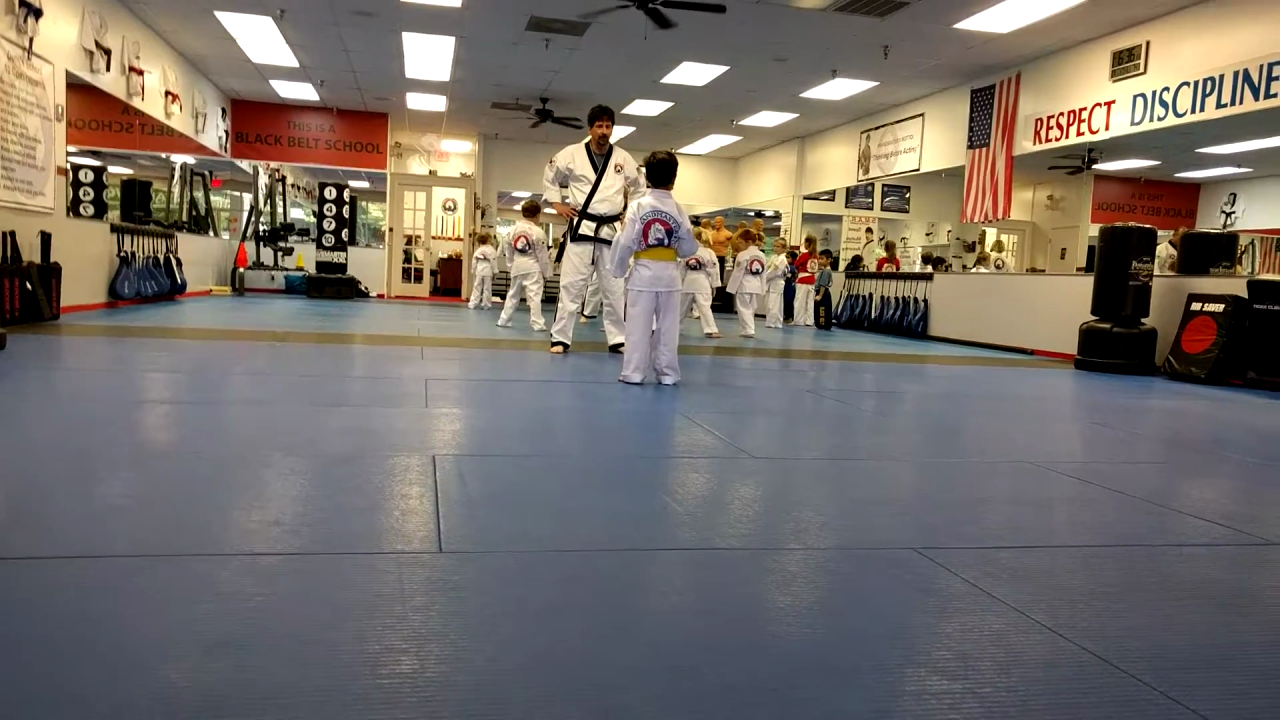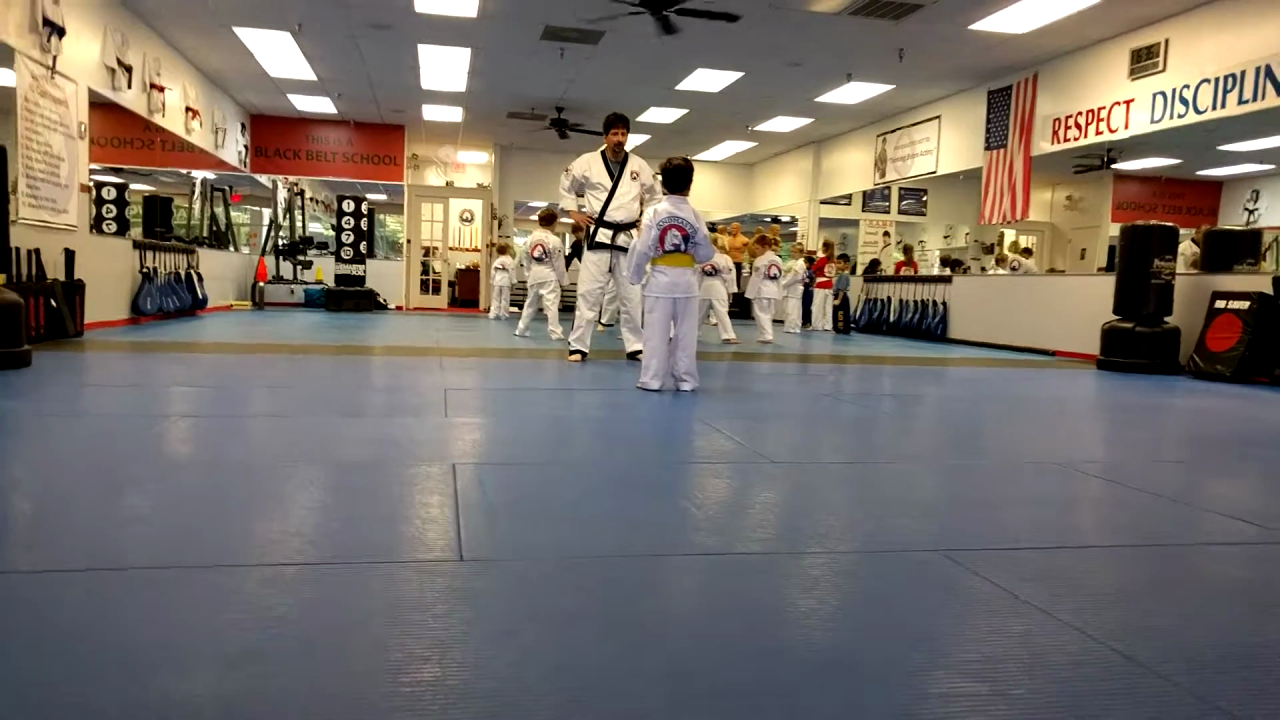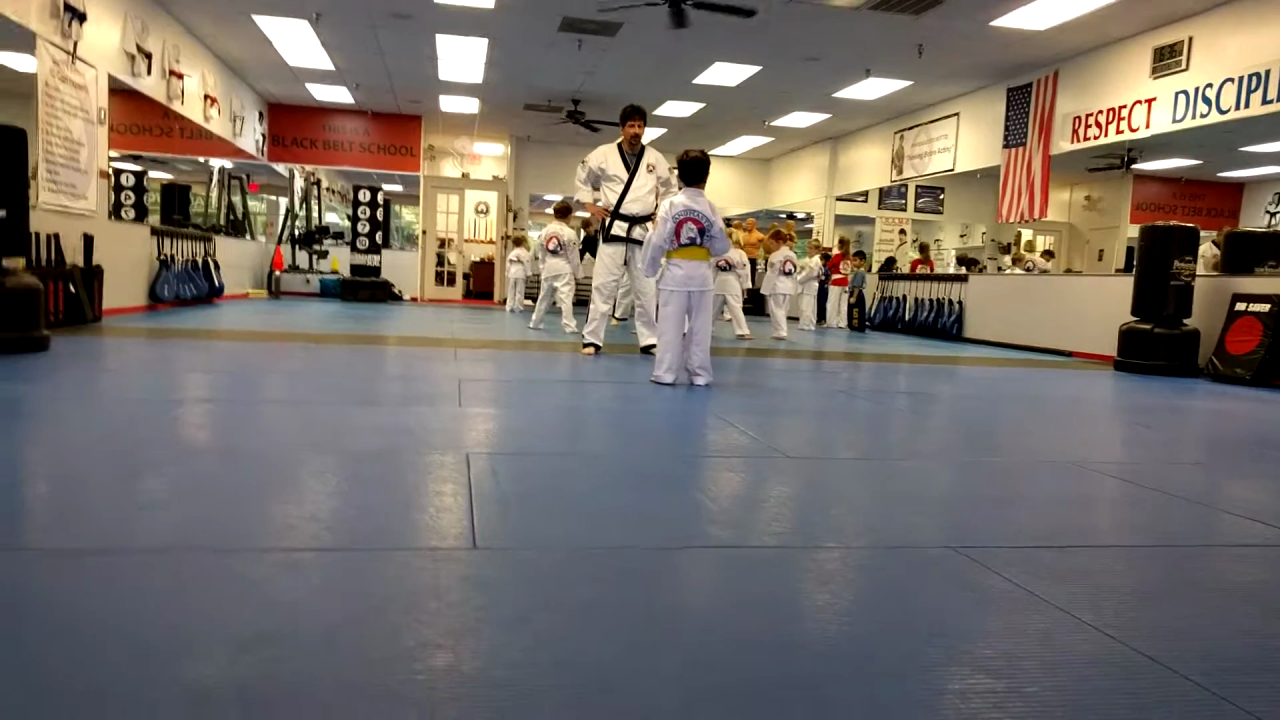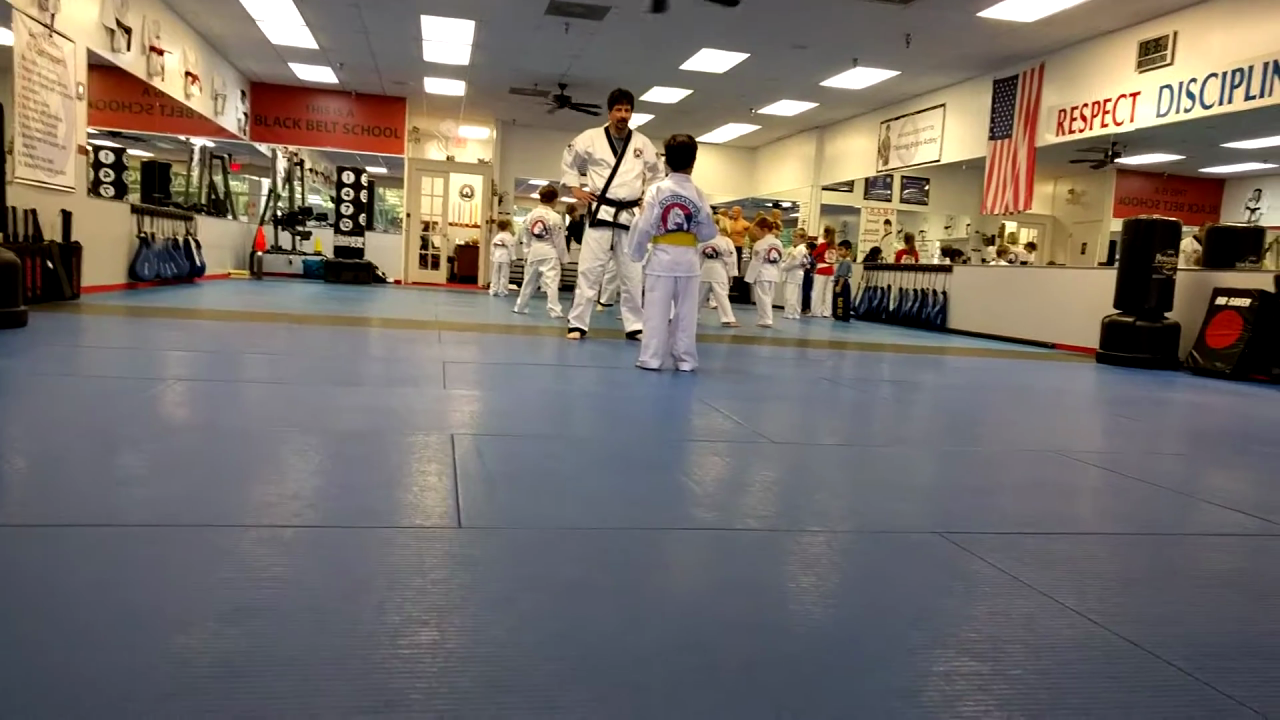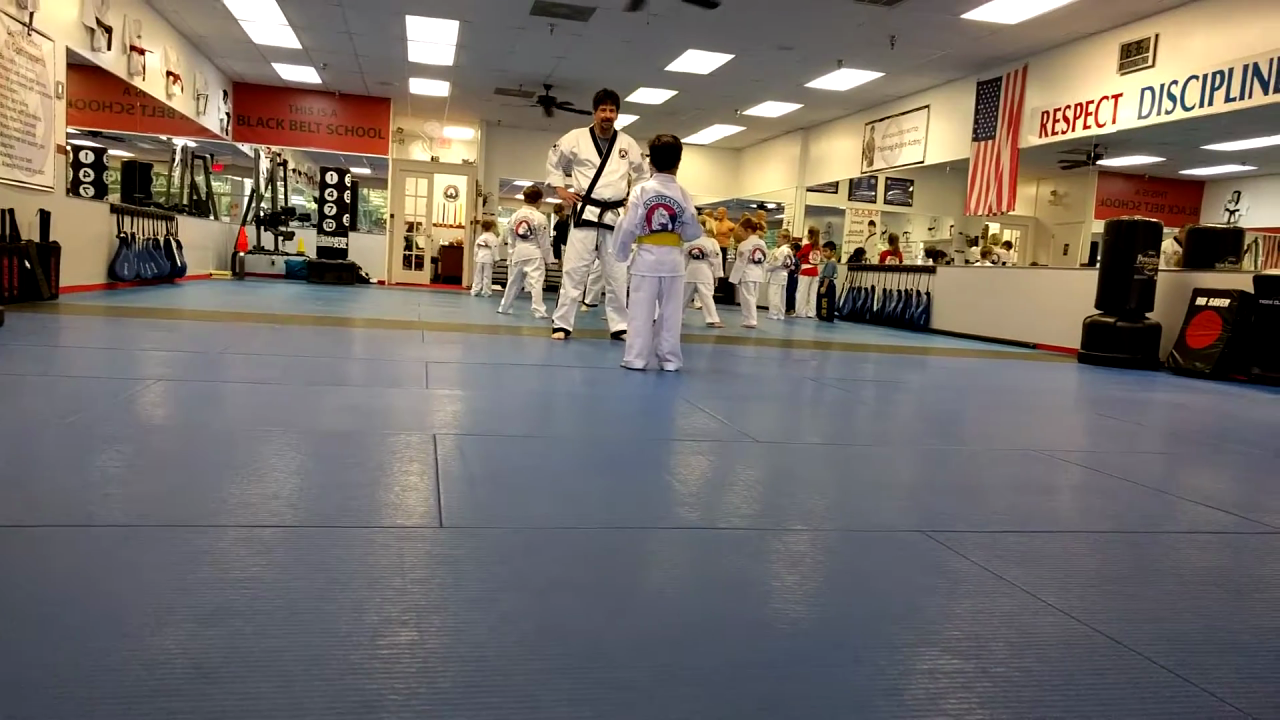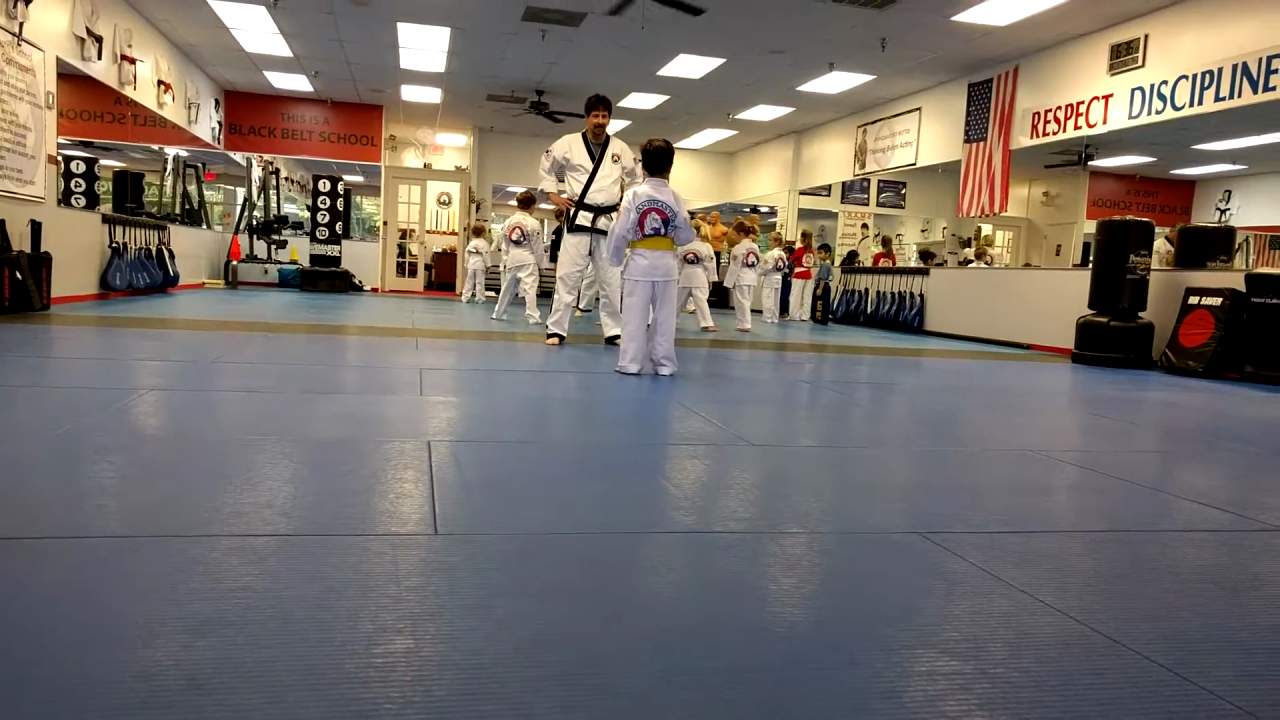
dt=0.2s
person 1, frame 1
left shoulder: (623, 158)
right shoulder: (572, 154)
left elbow: (639, 188)
right elbow: (550, 177)
right wrist: (558, 204)
left hip: (612, 230)
right hip: (582, 228)
left knee: (614, 289)
right knee: (572, 285)
left ankle: (617, 339)
right ankle: (560, 337)
person 1, frame 2
left shoulder: (639, 165)
right shoulder: (588, 162)
left elbow: (654, 195)
right elbow: (566, 186)
right wrist: (574, 212)
left hip: (629, 237)
right hip: (599, 236)
left knee: (632, 295)
right knee: (589, 292)
left ankle: (635, 346)
right ankle: (578, 345)
person 1, frame 3
left shoulder: (655, 158)
right shoulder: (604, 154)
left elbow: (670, 188)
right elbow: (582, 178)
right wrist: (590, 205)
left hip: (644, 230)
right hip: (614, 228)
left knee: (646, 289)
right knee: (604, 285)
left ankle: (649, 340)
right ankle: (592, 339)
person 1, frame 4
left shoulder: (643, 143)
right shoulder: (591, 138)
left elbow: (657, 173)
right elbow: (569, 161)
right wrist: (576, 188)
left hip: (631, 215)
right hip: (601, 213)
left knee: (632, 275)
right knee: (590, 270)
left ankle: (634, 326)
right ankle: (577, 324)
person 1, frame 5
left shoulder: (628, 144)
right shoulder: (576, 138)
left elbow: (642, 174)
right elbow: (554, 162)
right wrist: (560, 189)
left hip: (616, 216)
right hip: (586, 213)
left knee: (617, 275)
right knee: (574, 270)
left ankle: (619, 326)
right ankle: (562, 324)
person 1, frame 6
left shoulder: (620, 148)
right shoulder: (568, 143)
left elbow: (635, 178)
right elbow: (547, 167)
right wrist: (554, 194)
left hip: (609, 220)
right hip: (579, 218)
left knee: (611, 280)
right knee: (568, 275)
left ankle: (613, 331)
right ankle: (556, 329)
person 2, frame 1
left shoulder: (638, 206)
right shoulder: (678, 209)
left elbow: (626, 243)
right elbow: (689, 248)
left wrist: (618, 270)
left hip: (643, 273)
right hip: (669, 274)
left knee: (639, 326)
right knee: (668, 327)
left ankle: (634, 372)
right ankle: (667, 373)
person 2, frame 2
left shoulder: (654, 212)
right shoulder: (694, 215)
left elbow: (642, 249)
right elbow: (705, 253)
left wrist: (634, 276)
left hip: (660, 279)
right hip: (687, 280)
left knee: (656, 332)
right knee: (685, 332)
left ankle: (652, 378)
right ankle: (686, 379)
person 2, frame 3
left shoulder: (670, 205)
right shoulder: (710, 208)
left elbow: (657, 241)
right elbow: (721, 246)
left wrist: (649, 269)
left hip: (675, 272)
right hip: (702, 274)
left knee: (671, 325)
right knee: (700, 327)
left ankle: (666, 372)
right ankle: (699, 373)
person 2, frame 4
left shoulder: (657, 190)
right shoulder: (698, 194)
left elbow: (644, 227)
right elbow: (709, 232)
left wrist: (636, 254)
left hip: (662, 258)
right hip: (688, 259)
left knee: (657, 311)
right knee: (686, 312)
left ankle: (651, 357)
right ankle: (685, 359)
person 2, frame 5
left shoulder: (641, 190)
right shoulder: (682, 194)
left elbow: (628, 227)
right elbow: (693, 232)
left wrist: (620, 254)
left hip: (646, 258)
right hip: (673, 260)
left knee: (642, 311)
right knee: (670, 313)
left ankle: (636, 357)
right ankle: (669, 359)
person 2, frame 6
left shoulder: (633, 195)
right shoulder: (675, 198)
left elbow: (621, 233)
right elbow: (686, 236)
left wrist: (615, 259)
left hip: (639, 262)
right hip: (666, 264)
left knee: (635, 316)
right knee: (664, 317)
left ankle: (631, 362)
right ankle: (664, 363)
